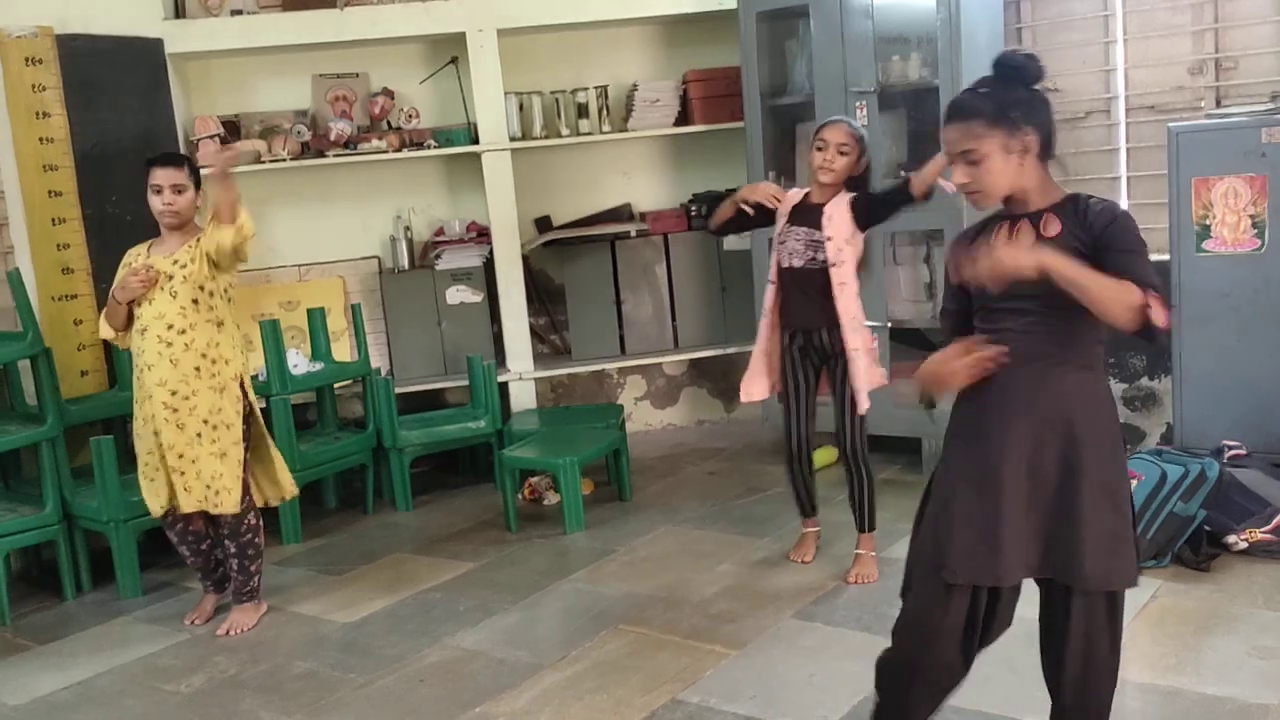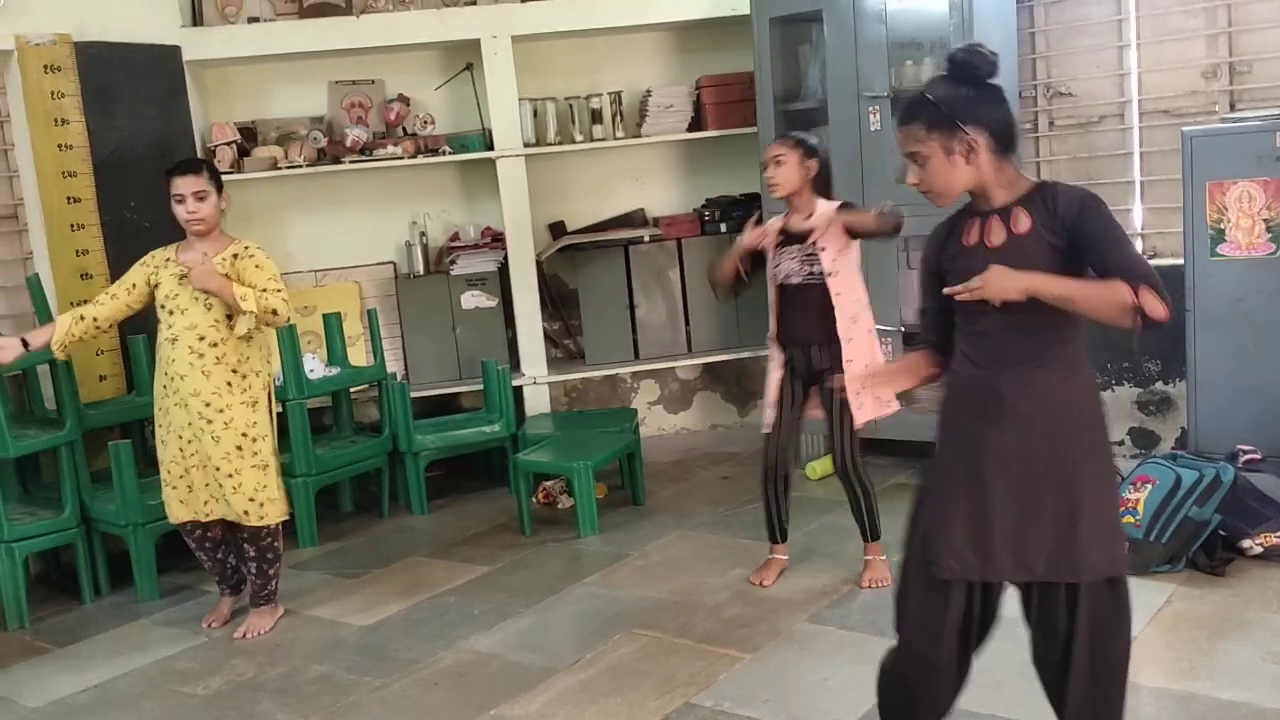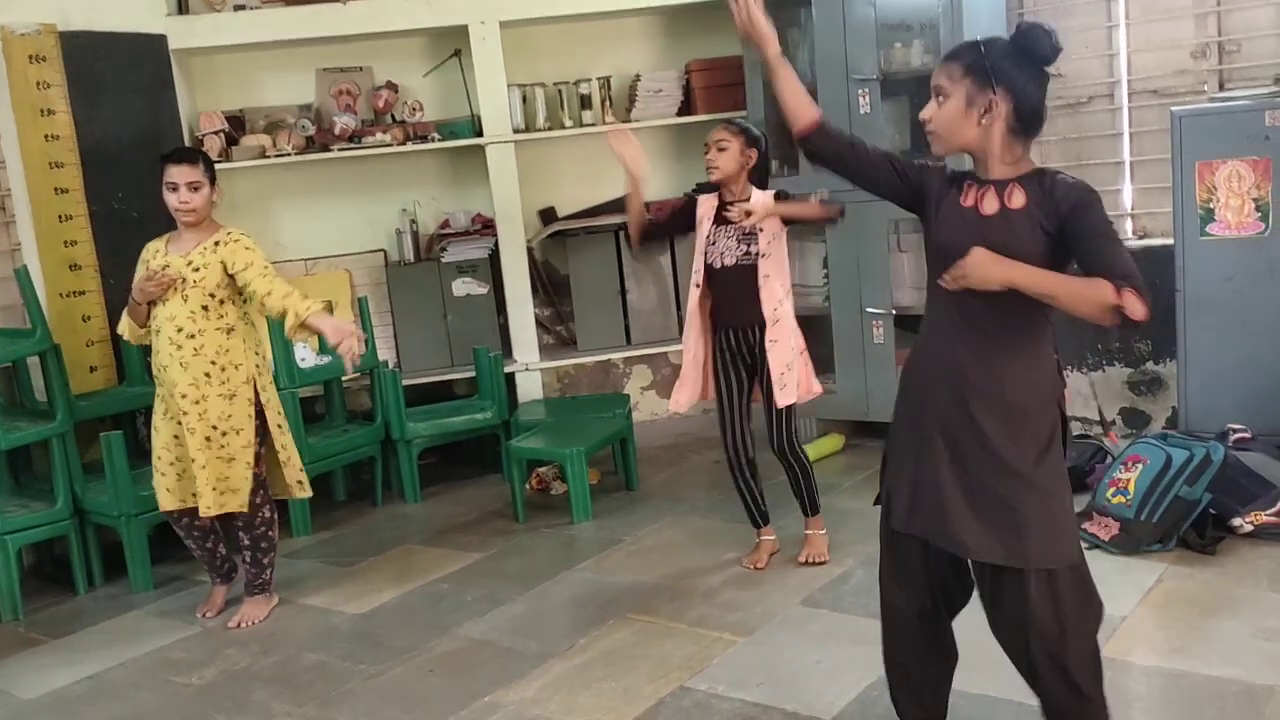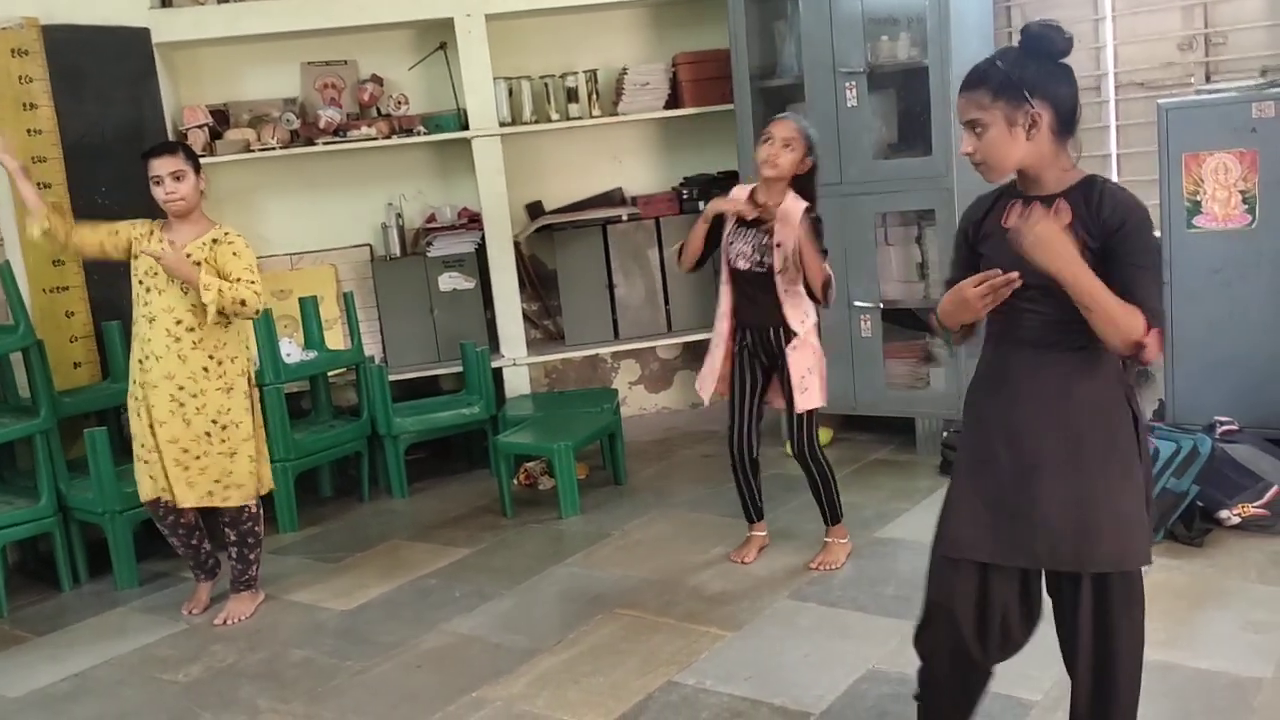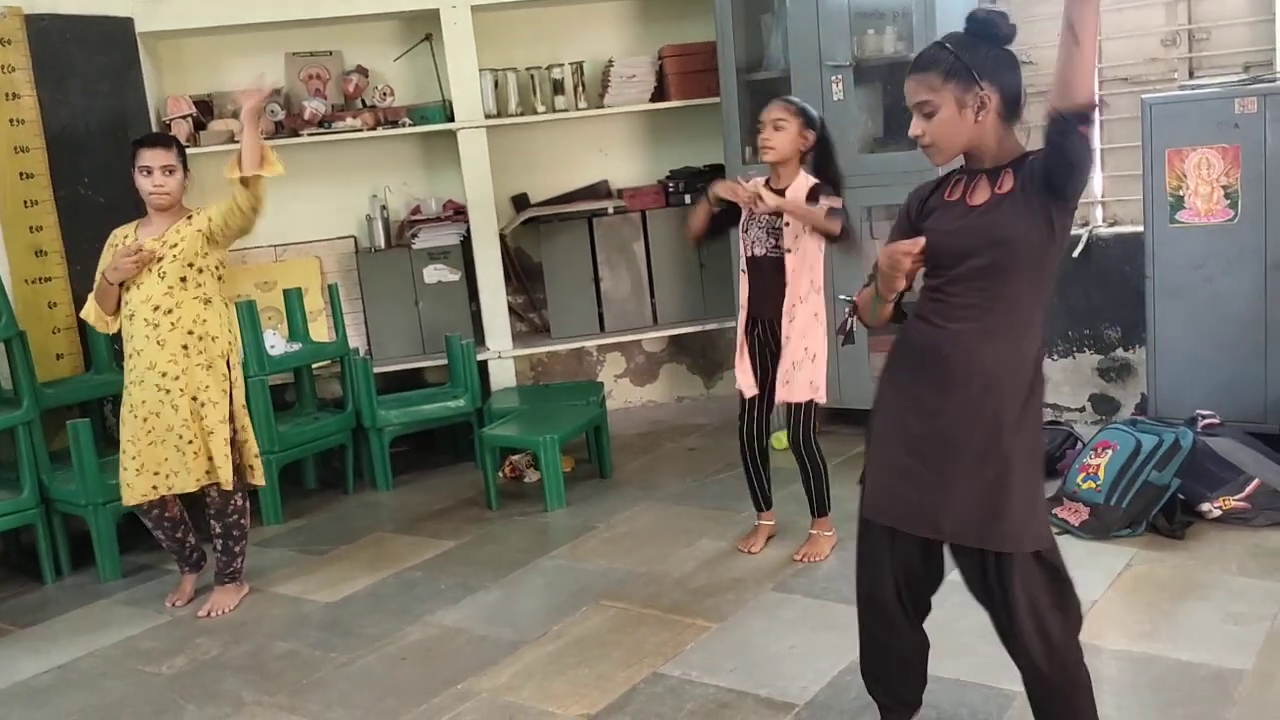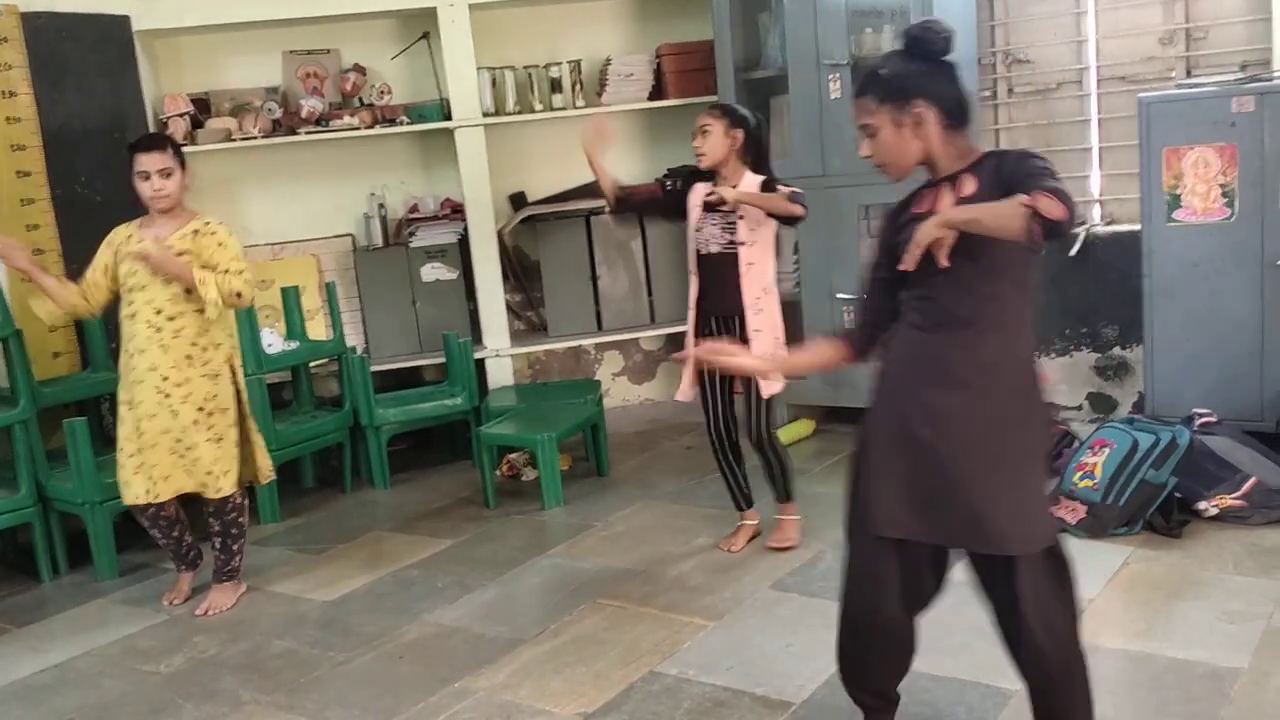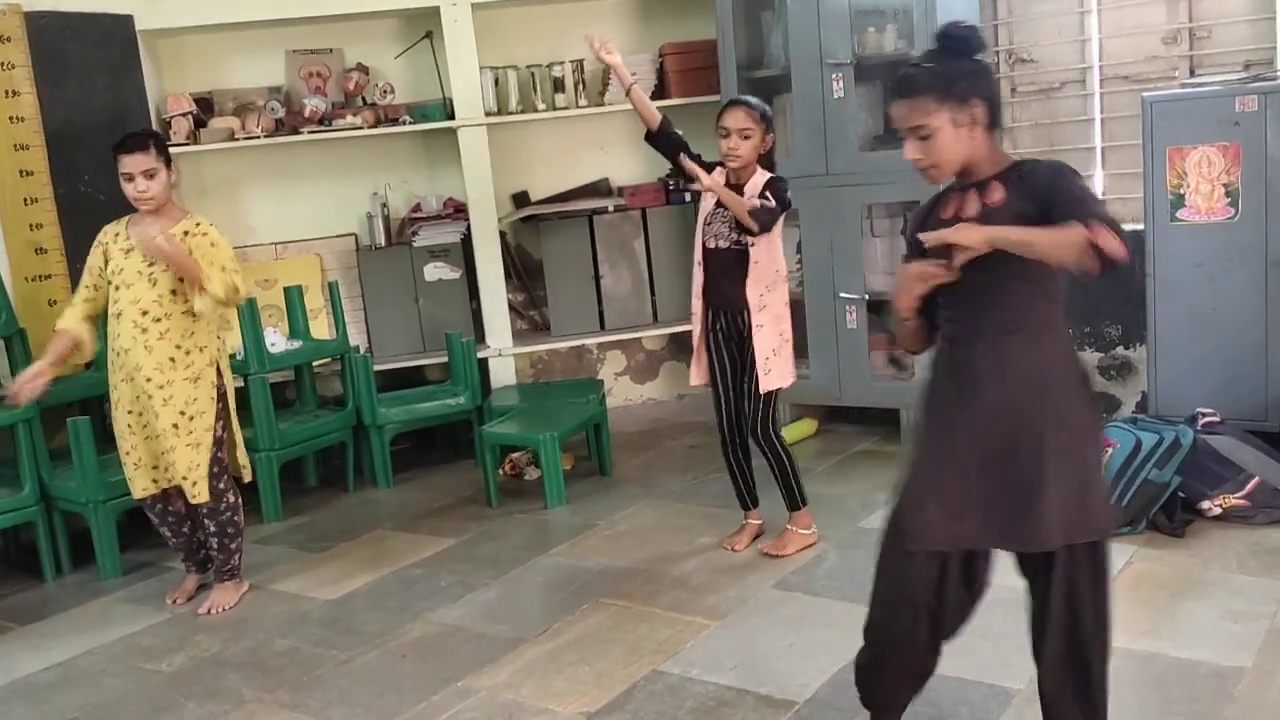
dt=0.7s
person 1, frame 1
left shoulder: (1097, 220)
right shoulder: (970, 244)
left elbow: (1149, 312)
right elbow: (948, 348)
left wrist: (1039, 261)
right wrist: (947, 365)
left hip: (1074, 442)
right hip: (983, 443)
left knee: (1081, 624)
right knee: (933, 618)
person 1, frame 2
left shoulder: (1075, 211)
right shoulder: (944, 241)
left elbow: (1149, 304)
left wrist: (1025, 283)
right wrist: (884, 378)
left hip: (1063, 445)
right hip: (974, 445)
left knee: (1080, 624)
right knee: (932, 622)
person 1, frame 3
left shoulder: (1064, 199)
right shoulder: (934, 190)
left elbow: (1129, 302)
right elbow: (821, 141)
left wrist: (1010, 272)
left hip: (1013, 428)
right hip: (927, 419)
left knee: (1040, 600)
right knee: (913, 596)
person 1, frame 4
left shoulder: (1114, 211)
right shoulder: (984, 216)
left elbow: (1142, 341)
right elbow: (957, 323)
left wrist: (1065, 263)
right wrist: (949, 311)
left hip: (1089, 437)
right hip: (997, 431)
left knee: (1099, 615)
right knee: (959, 603)
person 1, frame 5
left shoulder: (1047, 177)
right shoulder: (926, 200)
left elbow: (1073, 113)
right elbow: (874, 311)
right wrist: (882, 281)
left hip: (998, 407)
right hip: (910, 404)
left knee: (1021, 585)
right knee: (887, 574)
person 1, frame 6
left shoulder: (1014, 171)
right shoulder: (900, 211)
left elbow: (1055, 213)
right elbow: (865, 335)
left wrist: (951, 219)
right wrist: (763, 363)
left hip: (991, 416)
right hip: (904, 414)
left knee: (1031, 593)
right knee: (882, 587)
person 1, frame 7
left shoulder: (1045, 183)
right shoulder: (931, 218)
left elbow: (1108, 249)
right elbow: (916, 340)
left wrist: (996, 234)
right wrist: (905, 303)
left hip: (1045, 415)
right hip: (956, 420)
left knee: (1069, 593)
right knee: (910, 577)
person 2, frame 1
left shoulder: (211, 248)
right shoulder: (135, 258)
left elbow: (232, 235)
right elbow: (116, 332)
left wrist: (223, 177)
right wrist: (119, 297)
left hip: (213, 396)
right hip: (156, 403)
left knee: (230, 494)
right knee: (176, 504)
left ankle: (249, 596)
right ankle: (214, 586)
person 2, frame 2
left shoulder: (246, 256)
right shoulder: (158, 262)
left elbow: (278, 310)
right elbow: (101, 310)
left wrist: (218, 284)
left hip: (237, 403)
right hip: (180, 406)
left knee: (250, 499)
right knee: (193, 508)
left ankle: (266, 600)
right ankle: (230, 588)
person 2, frame 3
left shoulder: (231, 245)
right shoulder: (153, 253)
left elbow: (271, 289)
right elbow: (137, 331)
left wrist: (325, 322)
right wrist: (138, 299)
left hip: (229, 393)
right hip: (174, 398)
left knee: (247, 490)
right knee: (179, 498)
left ankle: (260, 589)
right ankle: (222, 577)
person 2, frame 4
left shoulder: (226, 242)
right shoulder: (138, 237)
left elbow: (250, 301)
right elbow: (65, 231)
left wrist: (187, 272)
left hip: (216, 389)
right hip: (156, 391)
left knee: (232, 486)
right knee: (163, 495)
left ankle: (246, 586)
right ankle: (205, 574)
person 2, frame 5
left shoulder: (205, 226)
right shoulder: (121, 239)
left elbow: (247, 201)
right elbow: (102, 317)
left wrist: (251, 122)
right wrist: (114, 278)
left hip: (203, 378)
right hip: (145, 383)
left knee: (219, 477)
right knee: (147, 488)
left ankle: (231, 575)
right ankle: (190, 563)
person 2, frame 6
left shoulder: (210, 234)
right shoulder: (121, 239)
left elbow: (241, 291)
right elbow: (82, 300)
left wrist: (176, 267)
left hip: (203, 380)
right hip: (144, 386)
left knee: (219, 477)
right knee: (145, 488)
left ankle: (228, 576)
right ankle: (186, 564)
person 2, frame 7
left shoulder: (200, 233)
right shoulder: (110, 237)
left elbow: (231, 292)
right elbow: (85, 309)
left wrist: (180, 260)
right wrist: (47, 363)
left hip: (190, 382)
right hip: (132, 385)
left knee: (209, 479)
right knee: (155, 485)
left ankle: (230, 575)
right ankle: (196, 565)
person 3, frame 1
left shoulder: (856, 208)
right shoulder: (788, 203)
left elbow: (909, 190)
right elbow: (719, 226)
left wrist: (949, 156)
right wrist: (743, 196)
left hip: (841, 337)
right hip: (794, 339)
left knee: (852, 444)
right knee: (797, 443)
left ankle: (867, 547)
right ankle: (810, 525)
person 3, frame 2
left shoulder: (838, 218)
right shoulder: (772, 233)
left elbow: (891, 223)
right elbow: (723, 283)
left wrist: (828, 218)
right wrist: (742, 247)
left hip: (838, 353)
right hip: (789, 357)
left knee: (846, 460)
right knee: (774, 459)
left ankle: (875, 552)
right ankle: (777, 551)
person 3, frame 3
left shoulder: (772, 203)
right shoulder: (698, 209)
left elbow: (833, 210)
right elbow: (639, 237)
left wrist: (767, 213)
right wrist: (634, 173)
left hip: (771, 335)
right hip: (723, 339)
left knee: (784, 441)
right knee: (734, 445)
left ankle: (815, 528)
right ankle: (765, 534)
person 3, frame 4
left shoulder: (802, 214)
right shoulder: (733, 202)
left elbow: (820, 292)
right elbow: (688, 263)
left wrist: (799, 238)
right wrist: (710, 214)
left hip: (792, 338)
right hip: (745, 339)
left knee: (804, 445)
right knee: (740, 443)
left ankle: (837, 533)
right ankle: (756, 529)
person 3, frame 5
left shoulder: (813, 192)
right shoulder: (748, 192)
left elbow: (834, 225)
right elbow: (695, 235)
left wrist: (780, 202)
right wrist: (714, 196)
left hip: (800, 328)
right hip: (756, 327)
left knee: (801, 435)
right knee: (750, 431)
left ankle: (823, 527)
right ankle: (764, 519)
person 3, frame 6
left shoulder: (763, 188)
right shoulder: (694, 196)
left elbow: (797, 208)
right elbow: (625, 200)
left wrist: (739, 196)
right wrist: (595, 154)
left hip: (753, 323)
right hip: (708, 325)
left knee: (759, 429)
right knee: (718, 430)
left ankle: (788, 511)
right ankle: (747, 516)
person 3, frame 7
left shoulder: (772, 188)
right shoulder: (709, 176)
left elbow: (754, 221)
right elbow: (661, 132)
left wrist: (715, 190)
right wrist: (620, 72)
left hip: (760, 319)
right hip: (718, 320)
left knee: (761, 425)
right knee: (728, 425)
left ankle: (802, 521)
right ankle: (751, 516)
